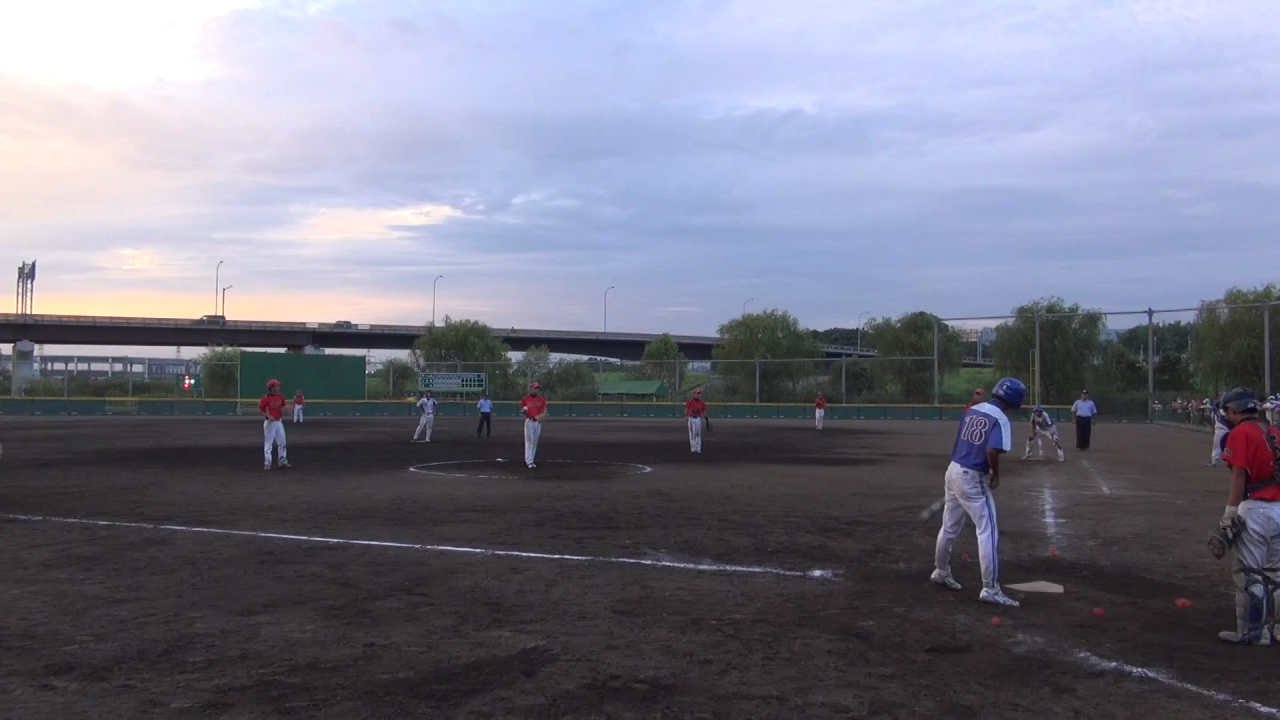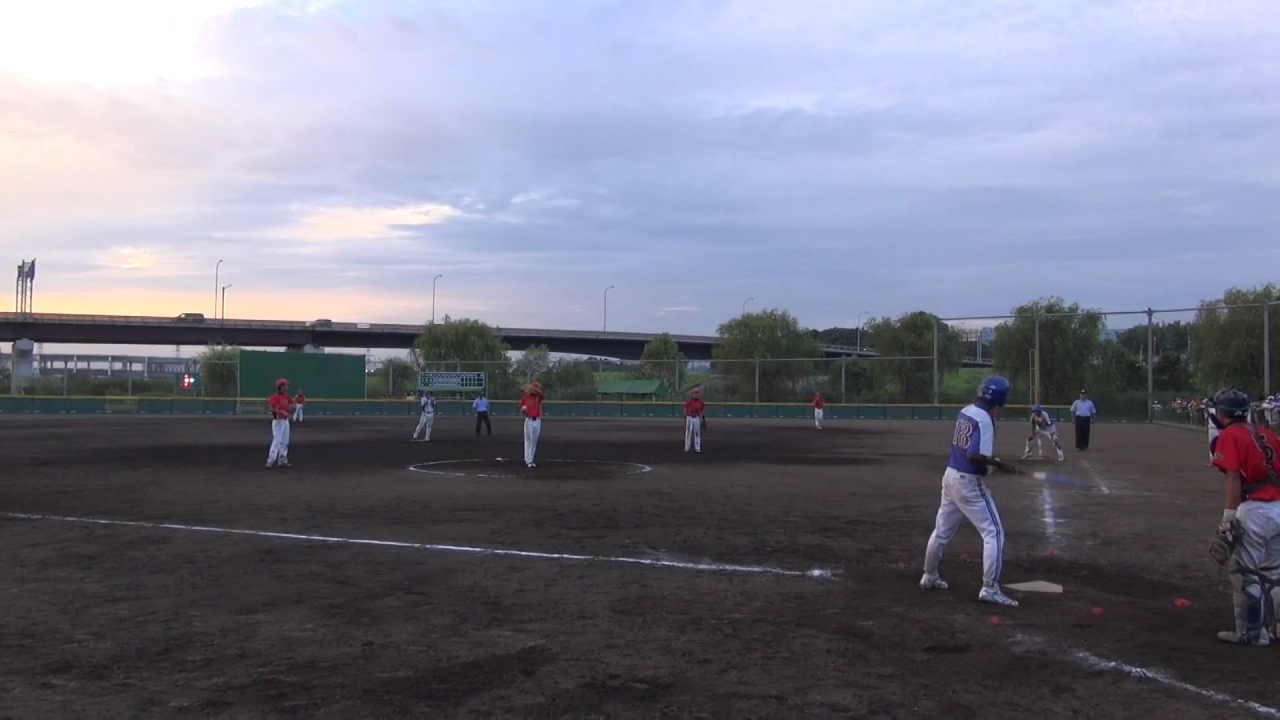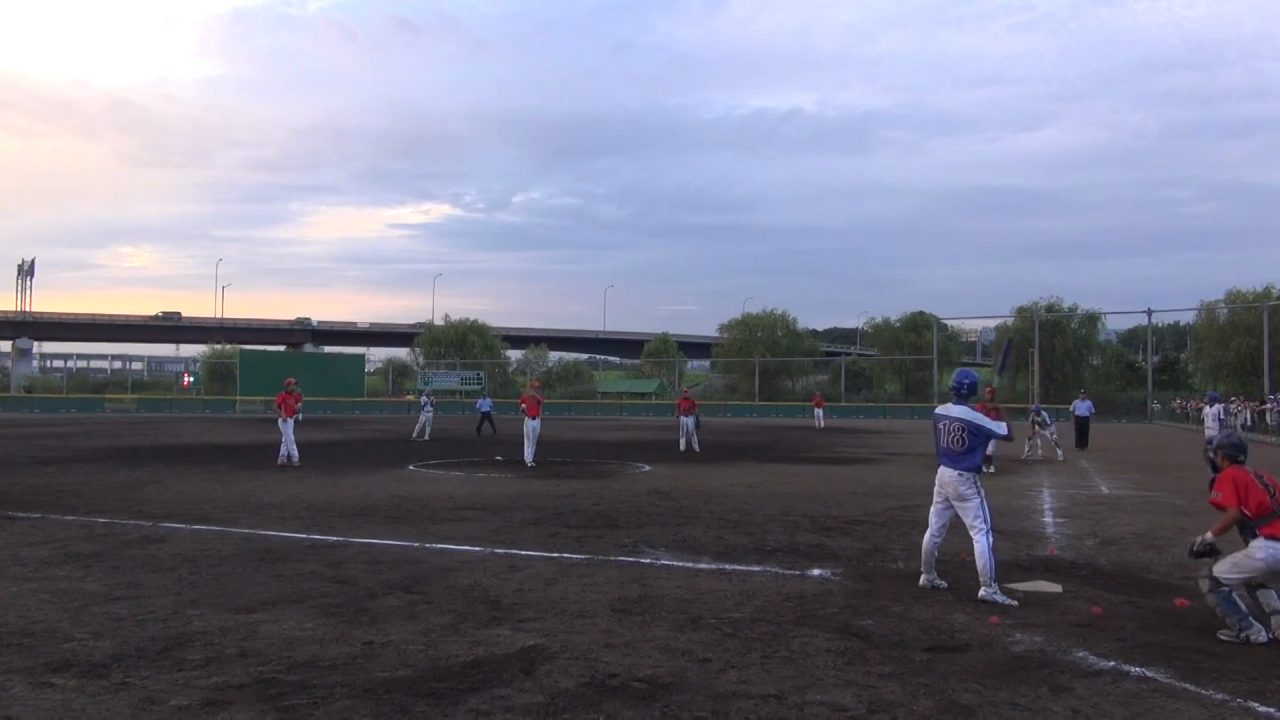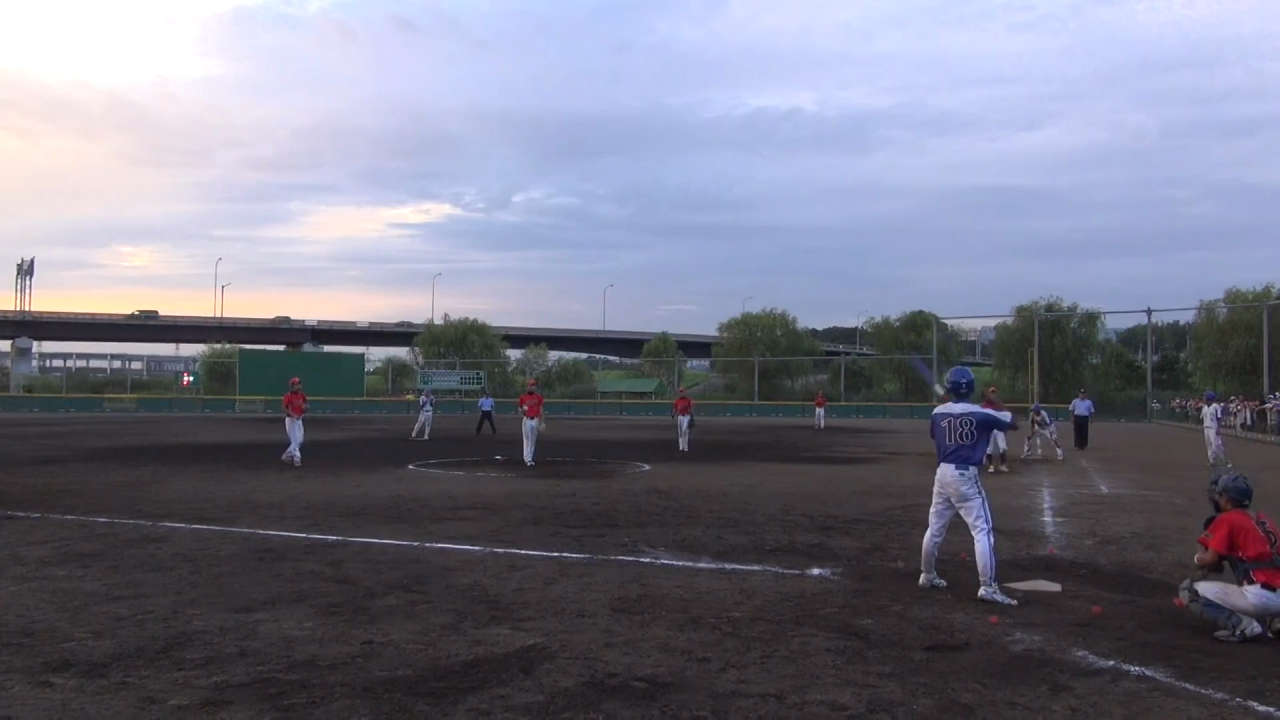
dt=0.4s
person 1, frame 1
left shoulder: (972, 410)
right shoulder: (1000, 419)
right elbow: (992, 451)
right wrist: (995, 474)
left hip: (953, 471)
right hip: (972, 477)
left knee: (950, 526)
right knee: (987, 532)
left ankle: (941, 571)
right ankle: (990, 589)
person 1, frame 2
left shoulder: (965, 412)
right shoulder: (984, 420)
right elbow: (974, 456)
left wrist: (994, 461)
right wrist: (998, 464)
left hip: (950, 476)
right hip: (968, 482)
left knee: (942, 530)
right knee: (993, 534)
left ankle: (929, 576)
right ankle: (990, 589)
person 1, frame 3
left shoulder: (939, 412)
right shoulder: (975, 418)
right elbow: (1008, 435)
right wrist: (999, 412)
left hip: (943, 475)
right hip: (965, 480)
left knee: (935, 528)
right knee: (981, 533)
left ankle: (928, 576)
right ankle: (988, 588)
person 1, frame 4
left shoulder: (937, 413)
right shoulder: (981, 413)
right elbow: (1013, 424)
right wrist: (998, 410)
left hip: (943, 473)
right hip: (966, 476)
left knee: (935, 527)
right knee: (982, 531)
left ankle: (927, 575)
right ankle: (988, 588)
person 2, frame 1
left shoulder: (1240, 433)
left elbow: (1239, 476)
left wrist: (1229, 515)
left hip: (1256, 508)
left knee: (1247, 572)
left ankle: (1251, 632)
person 2, frame 2
left shoulder: (1230, 435)
left elbow: (1234, 480)
left wrist: (1228, 519)
left hip: (1256, 510)
left knee: (1242, 572)
left ankle: (1251, 633)
person 2, frame 3
left shoulder: (1228, 476)
right shoulder: (1262, 477)
left elbow: (1232, 514)
left wrist: (1207, 537)
left knee: (1211, 580)
right knee: (1254, 578)
left ankle: (1249, 631)
person 2, frame 4
left shoulder: (1226, 519)
right shoulder: (1262, 521)
left elbow: (1210, 559)
left wrist: (1197, 559)
right wrist: (1225, 557)
left hip: (1258, 597)
left knee: (1188, 590)
left ankle: (1243, 627)
